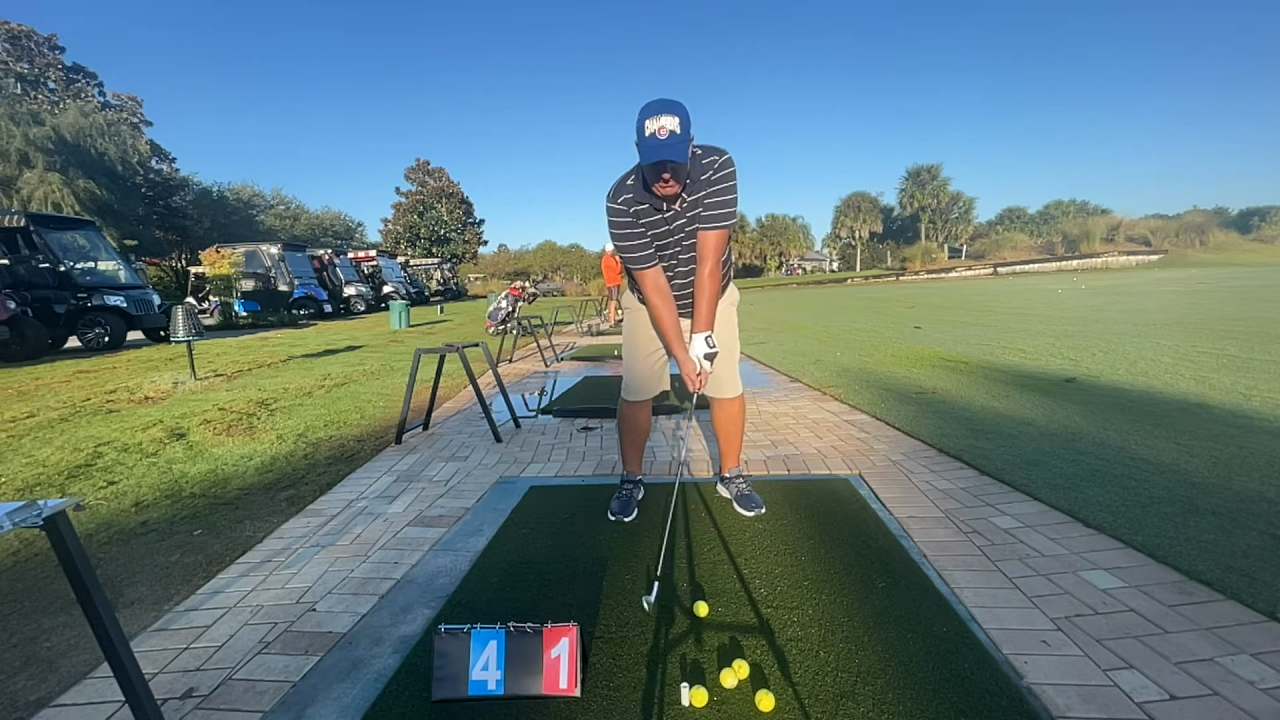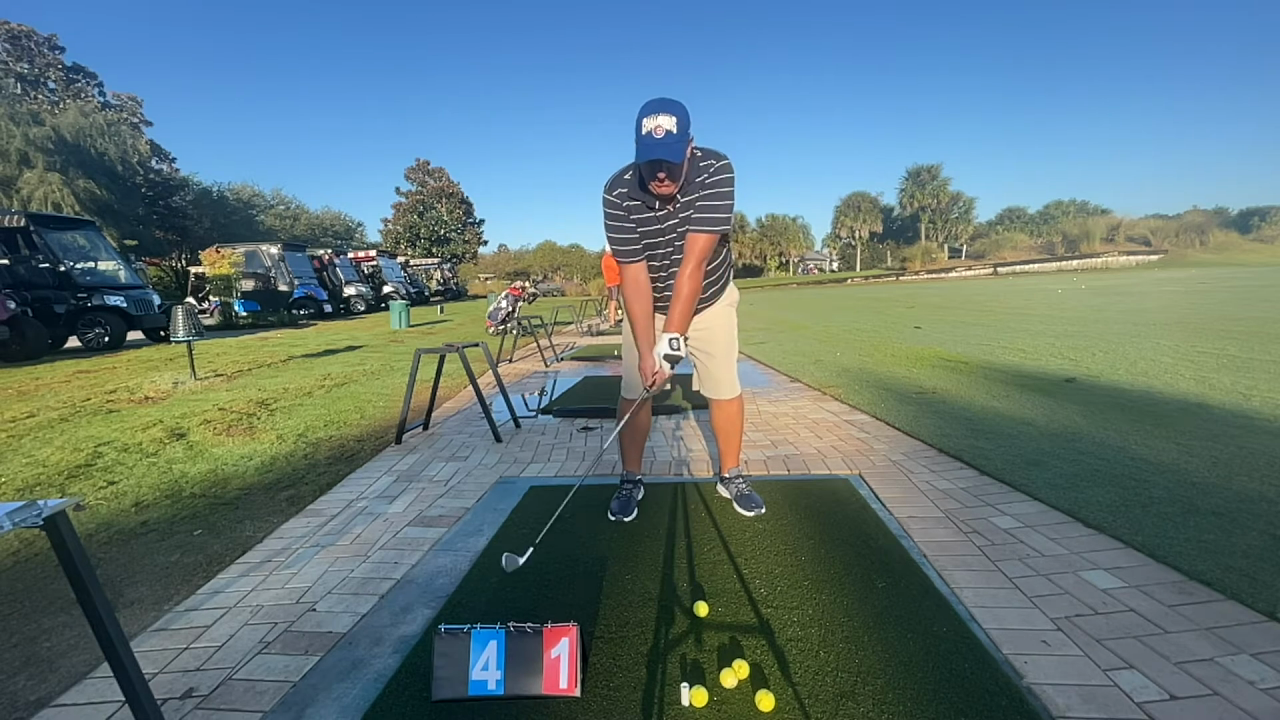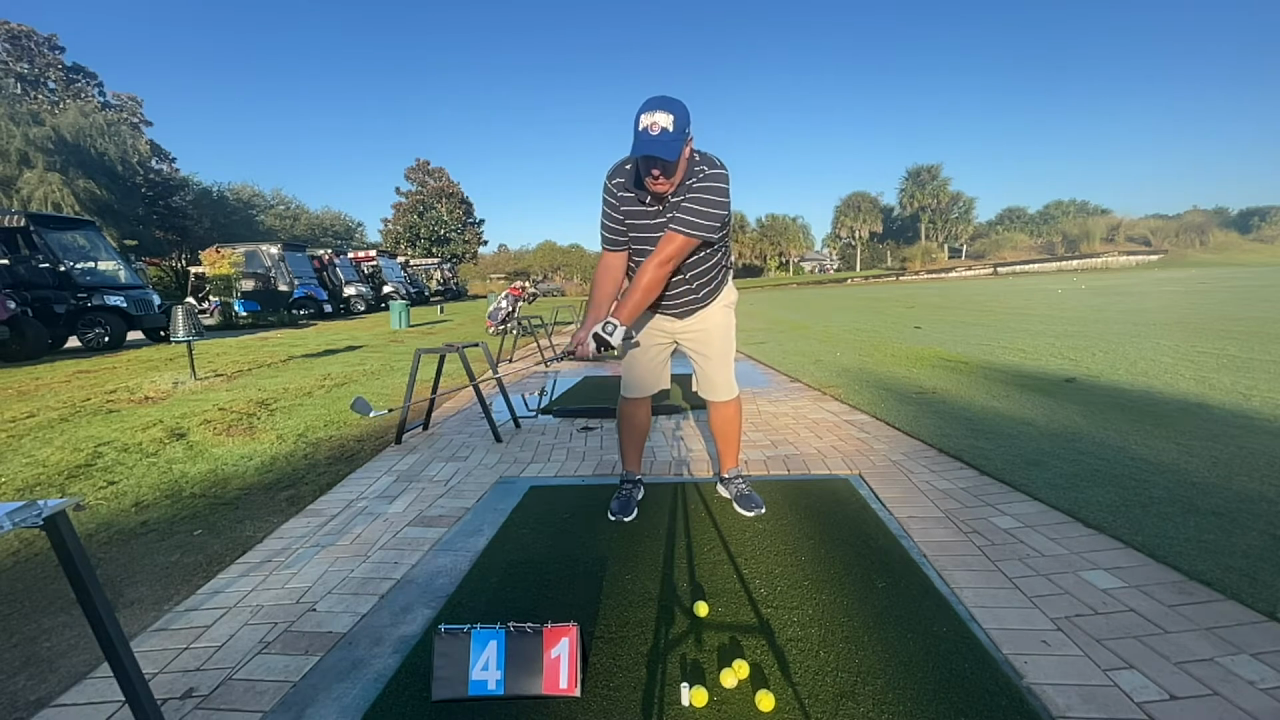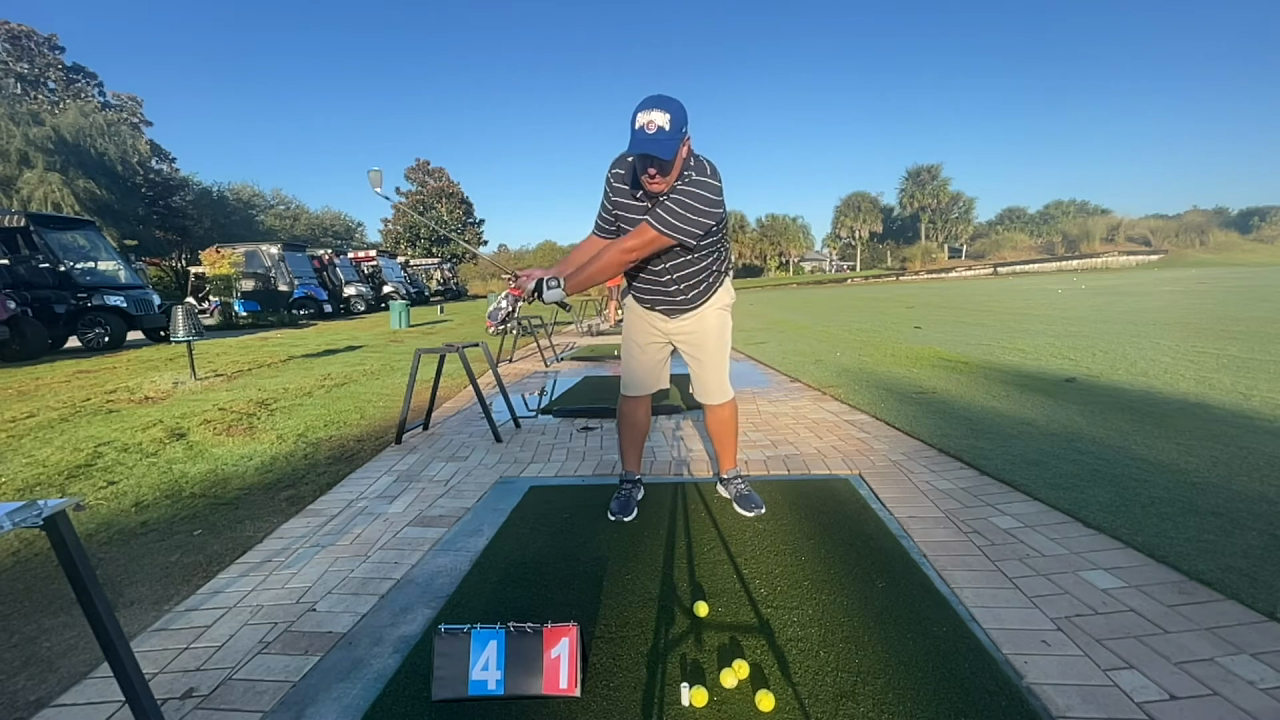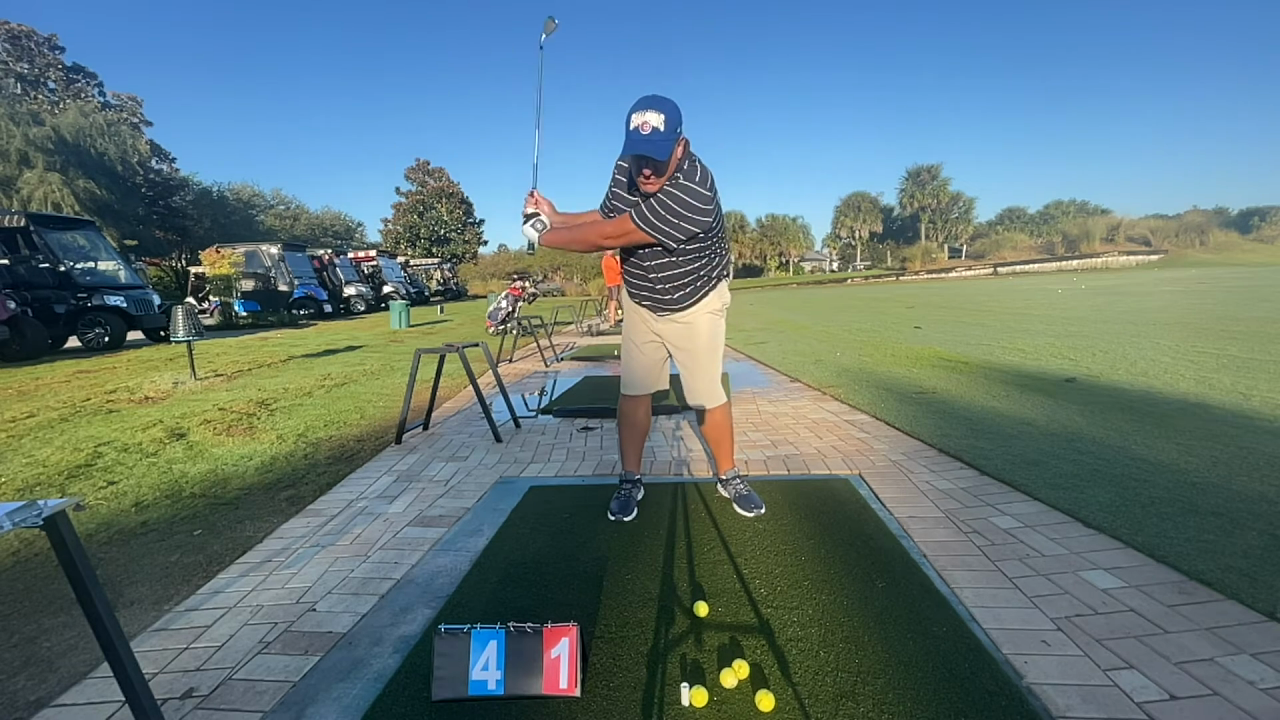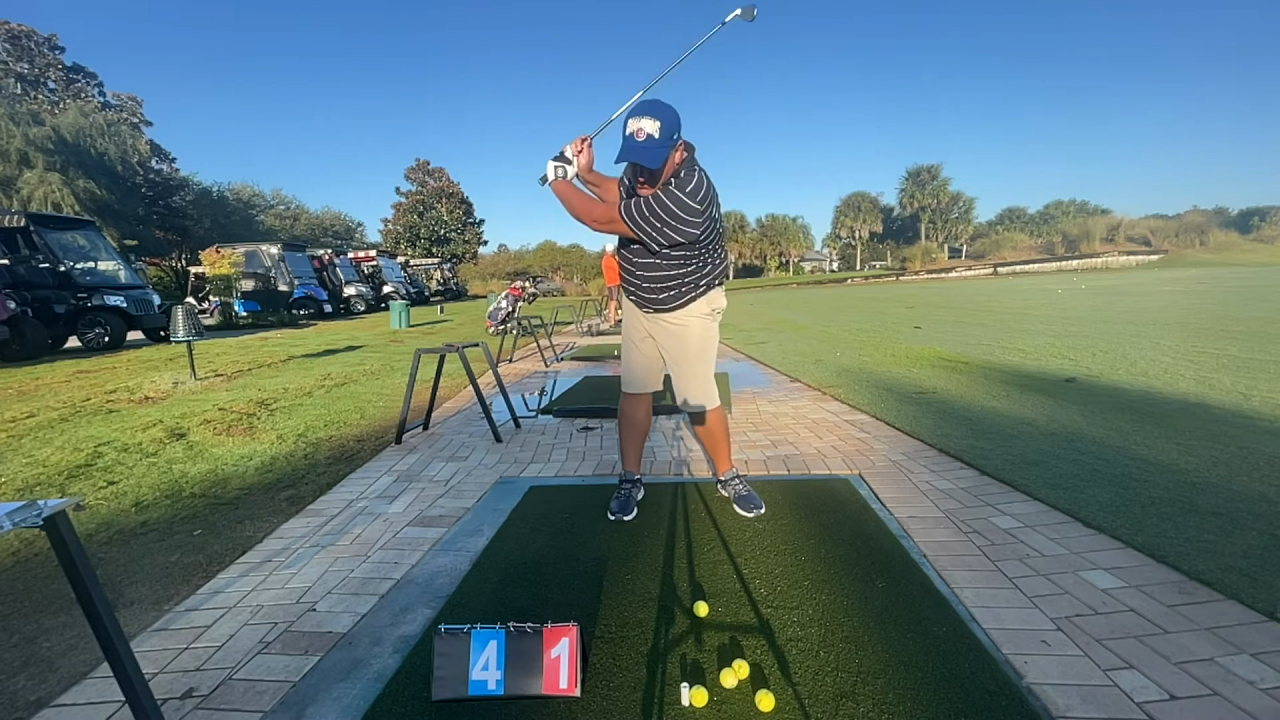
dt=0.3s
person 1, frame 1
left shoulder: (718, 168)
right shoulder: (622, 200)
left elbow: (709, 260)
right elbow: (652, 282)
left wrist: (702, 337)
right wrist: (681, 356)
left hip: (712, 298)
right hip: (650, 303)
left knee: (727, 387)
right knee: (636, 391)
left ankle: (731, 475)
right ankle: (631, 480)
person 1, frame 2
left shoulder: (716, 172)
right shoulder: (618, 193)
left elbow: (692, 264)
right elbow: (634, 275)
left wrist: (671, 339)
right wrist: (642, 347)
left hip: (711, 300)
right hip: (648, 304)
left knee: (725, 388)
right knee: (634, 389)
left ankle: (730, 475)
right ankle: (631, 480)
person 1, frame 3
left shoulder: (711, 178)
right shoulder: (618, 182)
left elbow: (662, 261)
right elbow: (613, 259)
left wrist: (615, 326)
right wrist: (590, 323)
left hip: (707, 301)
right hip: (642, 304)
left knee: (721, 390)
right knee: (634, 391)
left ankle: (730, 475)
right ankle: (631, 480)
person 1, frame 4
left shoulder: (702, 187)
right shoulder: (620, 172)
left elbow: (627, 251)
right elbow: (602, 238)
left wrist: (559, 286)
right wrist: (550, 272)
left hip: (703, 303)
right hip: (644, 304)
left knee: (716, 392)
right knee: (634, 391)
left ankle: (729, 476)
right ankle: (631, 480)
person 1, frame 5
left shoulder: (692, 192)
right shoulder: (627, 167)
left elbow: (609, 237)
right elbow: (606, 218)
left wrist: (543, 234)
right wrist: (555, 217)
left hip: (696, 306)
right hip: (641, 302)
left knee: (707, 396)
right knee: (634, 391)
left ankle: (728, 476)
right ankle: (630, 480)
person 1, frame 6
left shoulder: (684, 200)
right shoulder: (645, 167)
left elbow: (603, 219)
right elbow: (622, 197)
left wrist: (558, 180)
right wrist: (584, 174)
left hip: (689, 308)
right hip: (639, 302)
left knee: (698, 399)
right knee: (635, 390)
left ankle: (728, 476)
right ankle: (631, 479)
